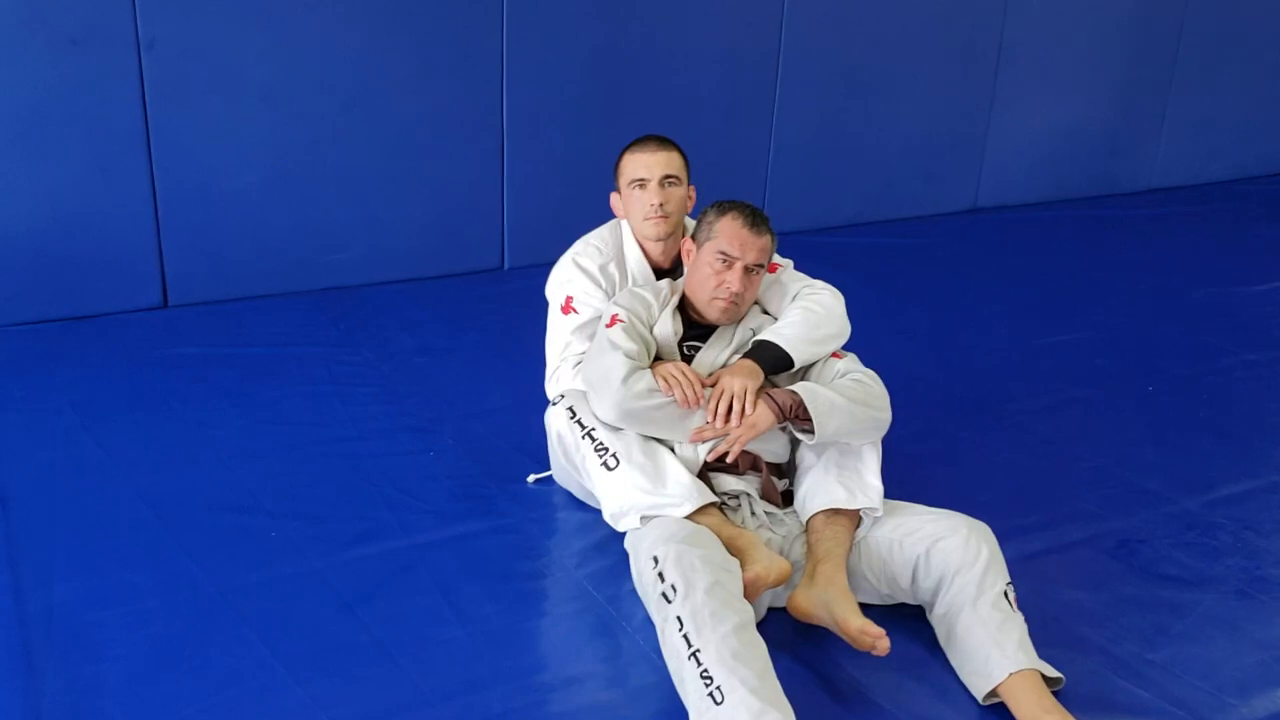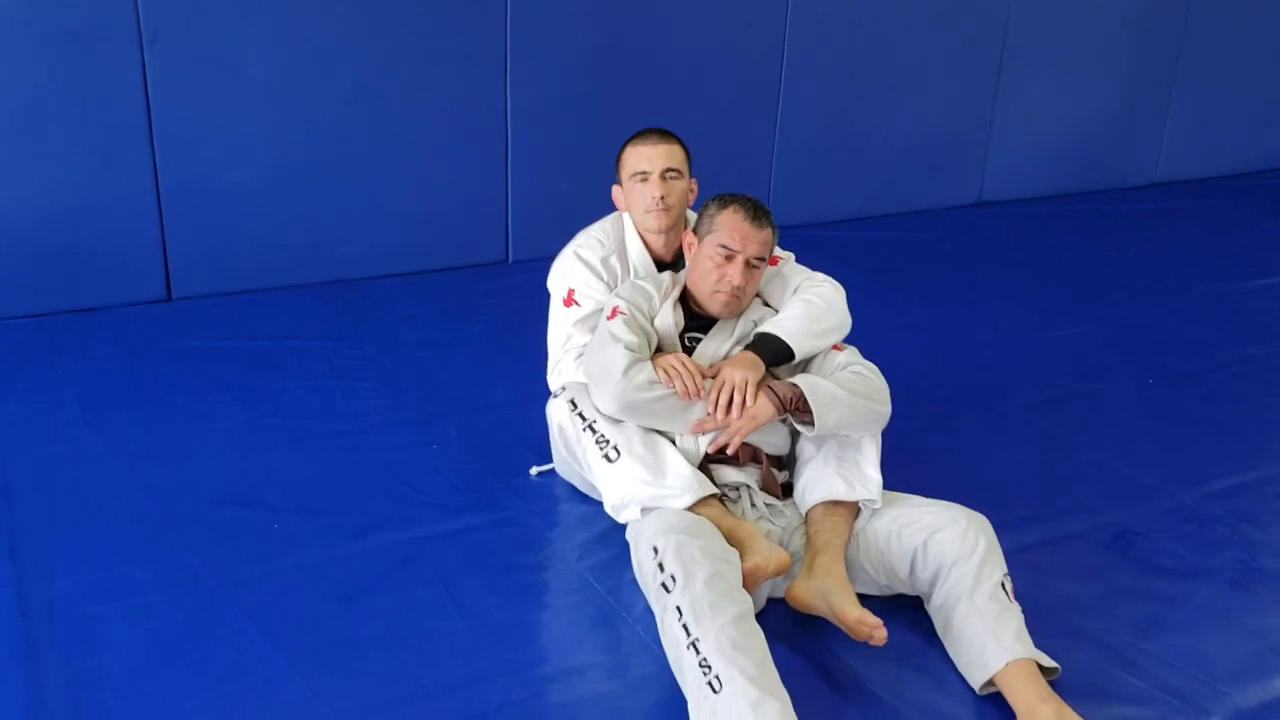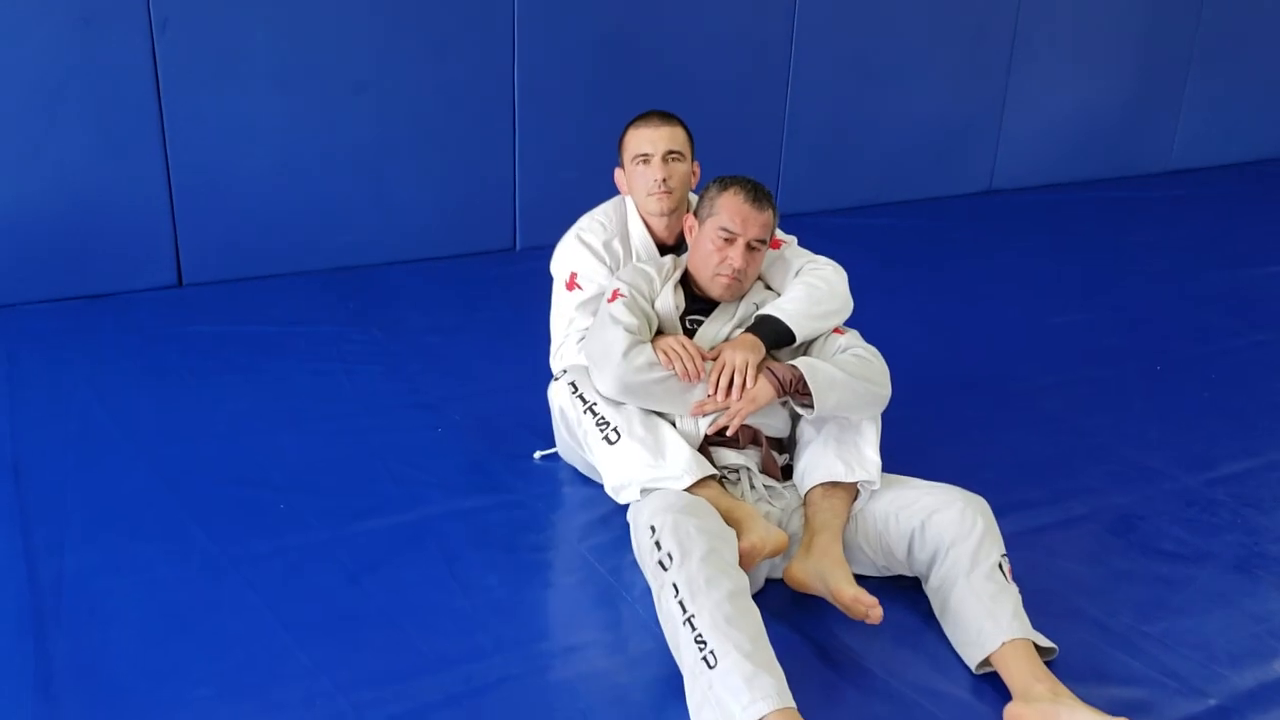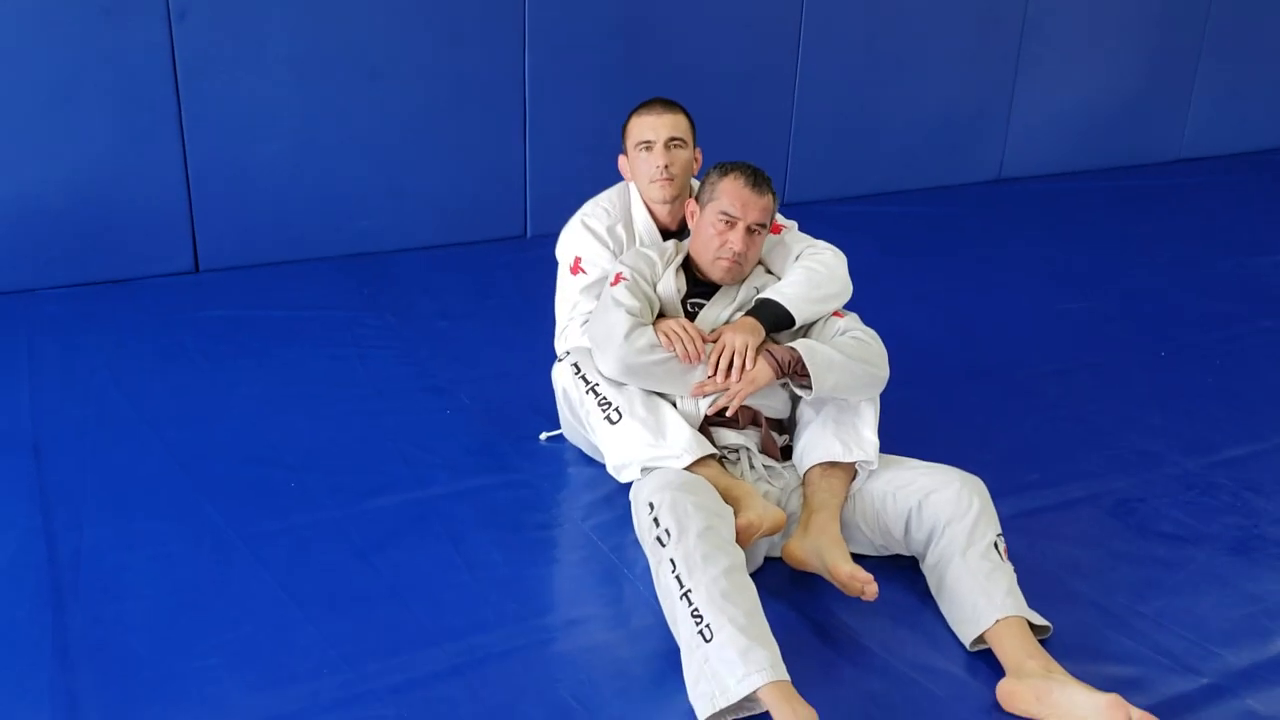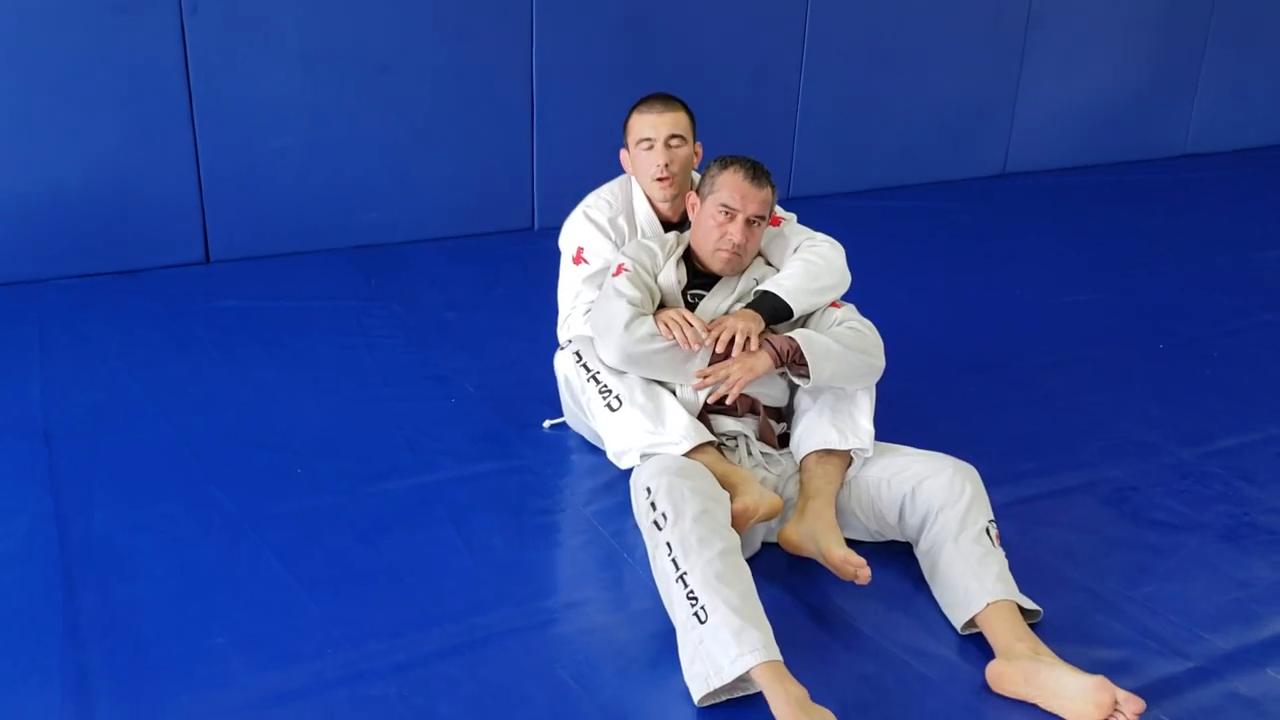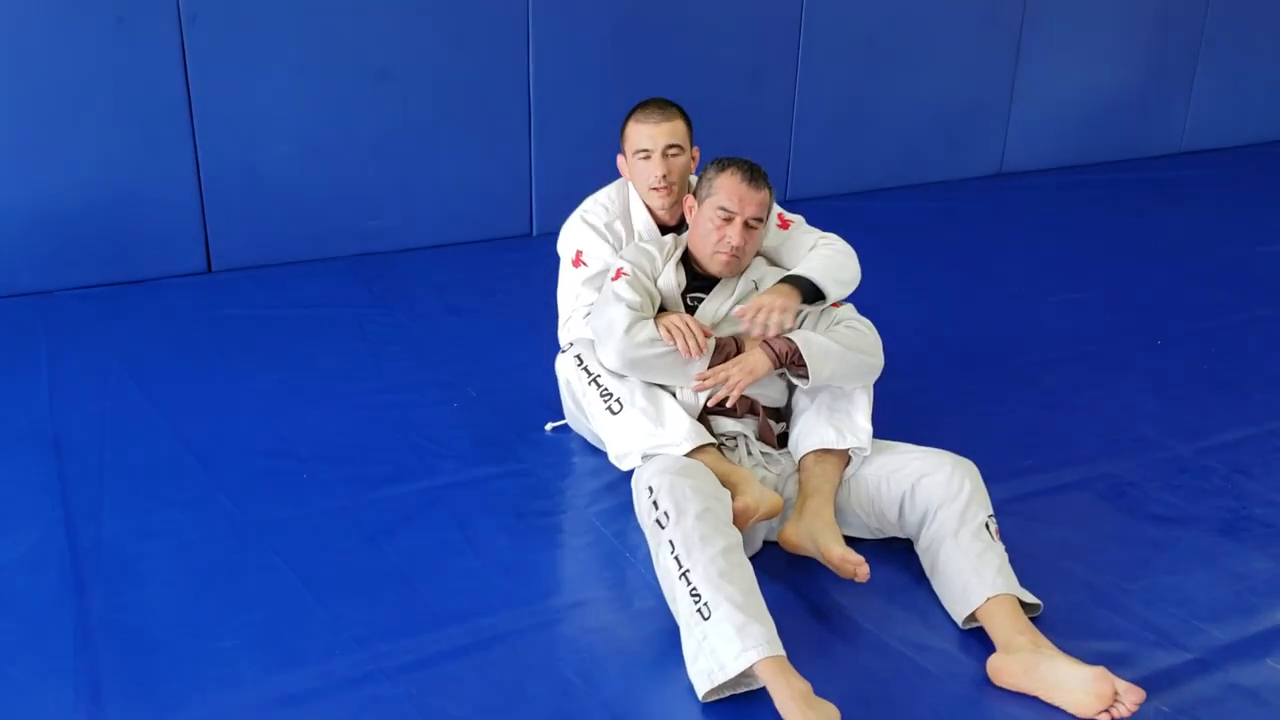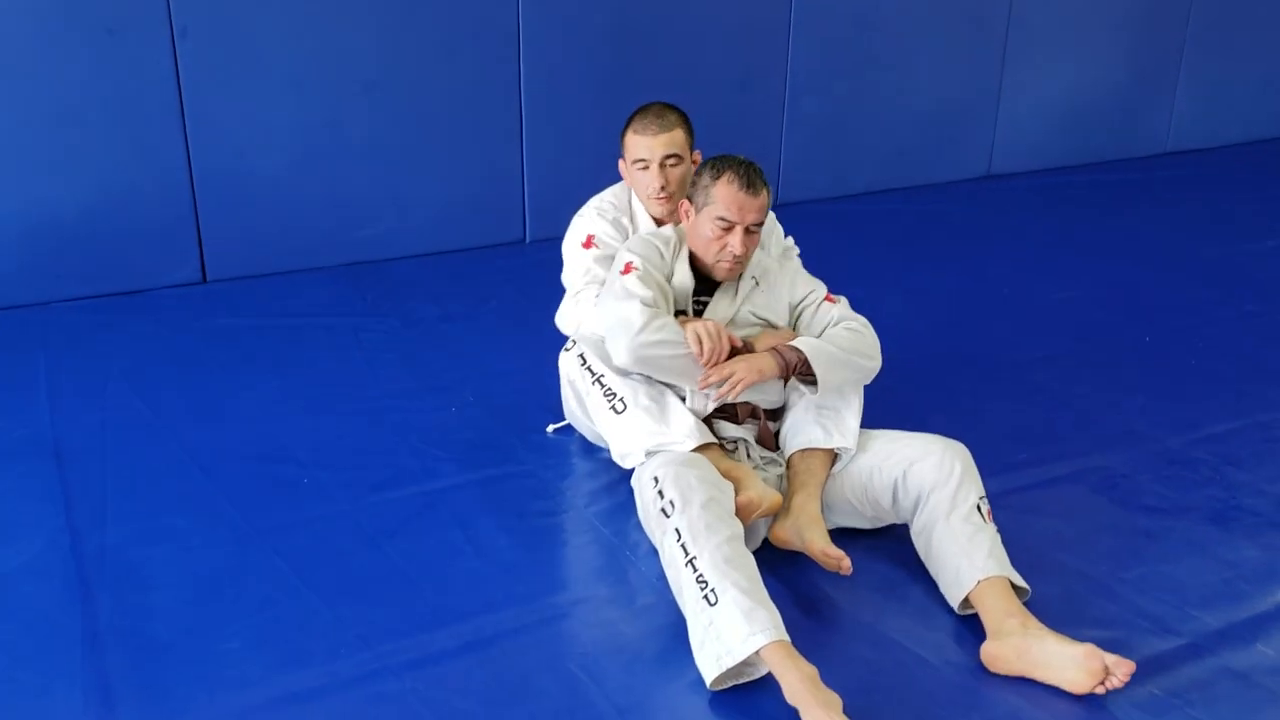
dt=0.3s
person 1, frame 1
left shoulder: (775, 333)
right shoulder: (638, 311)
left elbow: (871, 403)
right elbow: (614, 395)
left wrist: (780, 406)
right wrist: (734, 420)
left hip: (791, 518)
right hip: (688, 521)
left knee: (957, 540)
right knee: (677, 557)
person 1, frame 2
left shoulder: (775, 326)
right shoulder: (640, 303)
left elbow: (869, 396)
right elbow: (614, 386)
left wrist: (779, 397)
right wrist: (728, 412)
left hip: (789, 510)
right hip: (690, 515)
left knee: (956, 532)
right knee: (675, 548)
person 1, frame 3
left shoulder: (778, 309)
right shoulder: (641, 286)
left elbow: (871, 378)
right elbow: (615, 368)
left wrist: (780, 379)
right wrist: (729, 398)
left hip: (791, 491)
right hip: (692, 495)
left knee: (953, 512)
right knee: (672, 528)
person 1, frame 4
left shoulder: (780, 292)
right shoulder: (644, 270)
left elbow: (869, 361)
right elbow: (618, 351)
left wrist: (779, 361)
right wrist: (731, 371)
left hip: (791, 472)
right hip: (697, 477)
left knee: (951, 493)
right knee: (670, 503)
left ankle: (1032, 673)
person 1, frame 5
left shoulder: (780, 284)
right shoulder: (646, 261)
left elbow: (865, 350)
right elbow: (618, 338)
left wrist: (777, 350)
right wrist: (727, 358)
left hip: (789, 459)
right hip: (694, 464)
left knee: (945, 480)
right knee: (667, 488)
left ankle: (1022, 655)
person 1, frame 6
left shoulder: (779, 285)
right shoulder: (644, 264)
left elbow: (863, 350)
right elbow: (620, 344)
left wrist: (774, 352)
right wrist: (728, 351)
left hip: (793, 458)
right hip: (697, 464)
left knee: (945, 476)
right knee: (668, 487)
left ankle: (1021, 647)
person 1, frame 7
left shoulder: (779, 278)
right shoulder: (647, 257)
left elbow: (861, 348)
right elbow: (630, 341)
left wrist: (778, 359)
right wrist: (731, 356)
left hip: (791, 454)
right hip: (697, 463)
left knee: (938, 460)
right knee: (672, 482)
left ankle: (1012, 630)
person 2, frame 1
right shoulder: (587, 265)
left elbow: (824, 305)
right elbow: (565, 375)
left wrist: (756, 361)
right wrist: (644, 372)
left hip: (717, 432)
right hip: (625, 440)
right knee: (571, 414)
right ankle: (740, 545)
person 2, frame 2
right shoulder: (589, 258)
left elbow: (825, 301)
right elbow: (567, 367)
left wrist: (757, 356)
right wrist: (643, 363)
left hip: (718, 425)
right hip: (629, 432)
right knee: (573, 406)
right ankle: (742, 536)
person 2, frame 3
right shoulder: (592, 241)
left elbow: (827, 281)
right elbow: (570, 348)
left wrist: (757, 336)
right wrist: (645, 346)
left hip: (719, 405)
right hip: (632, 412)
right knee: (573, 386)
right ankle: (739, 518)
person 2, frame 4
right shoulder: (597, 225)
left elbow: (827, 267)
right elbow: (576, 331)
left wrist: (757, 321)
right wrist: (647, 328)
left hip: (723, 388)
right hip: (634, 398)
right knee: (576, 365)
left ankle: (822, 527)
right ankle: (739, 497)
person 2, frame 5
right shoulder: (599, 217)
left elbow: (827, 259)
right elbow: (578, 322)
left wrist: (758, 311)
right wrist: (647, 319)
right hip: (636, 388)
right knee: (578, 358)
left ankle: (815, 513)
right ankle: (737, 482)
person 2, frame 6
right shoulder: (595, 222)
left elbow: (829, 252)
right elbow: (578, 324)
left wrist: (793, 289)
right wrist: (649, 322)
right hip: (638, 390)
right knee: (580, 360)
left ankle: (814, 512)
right ankle: (737, 481)
person 2, frame 7
right shoulder: (601, 220)
right elbow: (583, 309)
right wrist: (675, 325)
right hip: (640, 389)
right knee: (584, 357)
left ankle: (802, 508)
right ankle: (738, 480)
